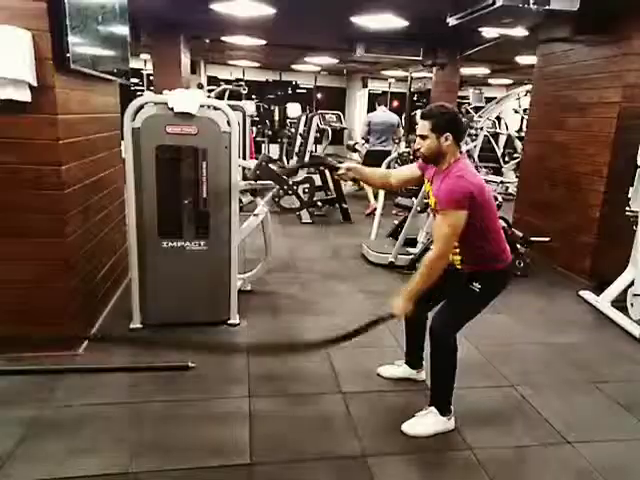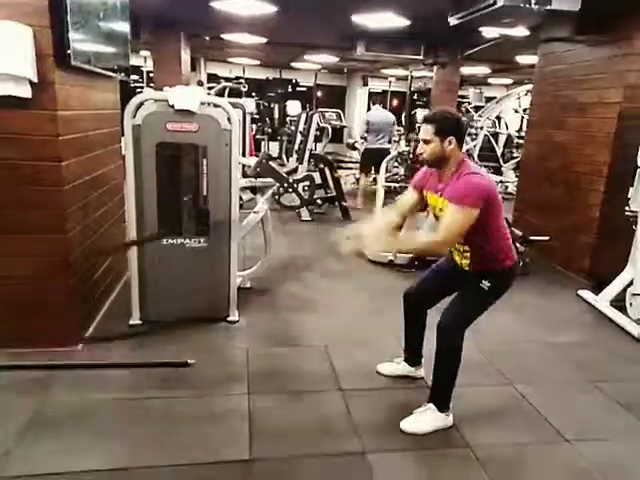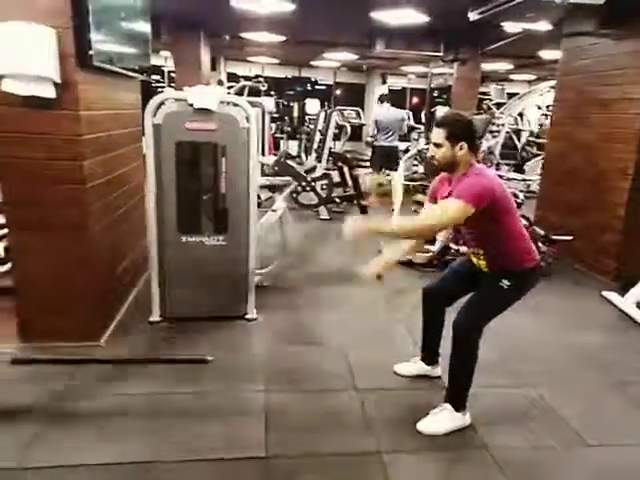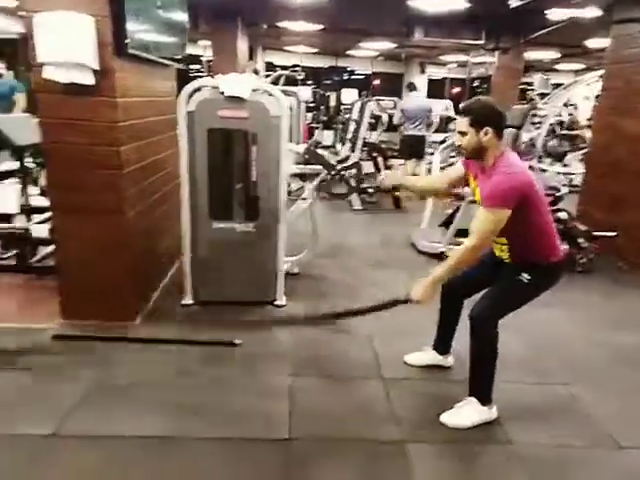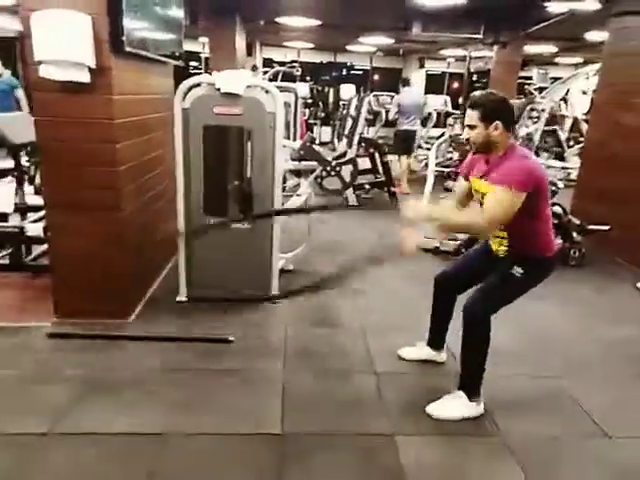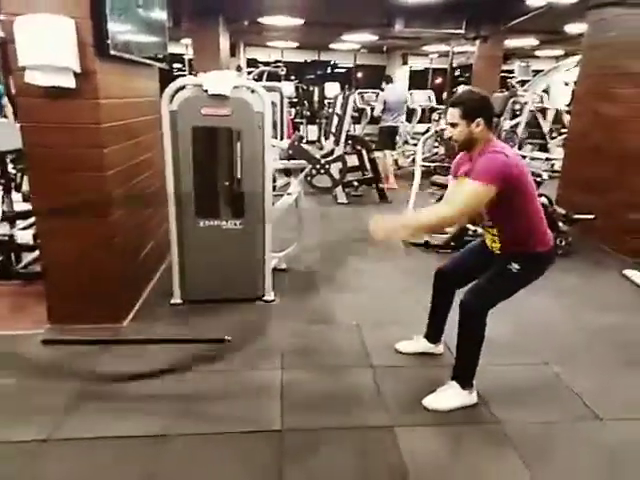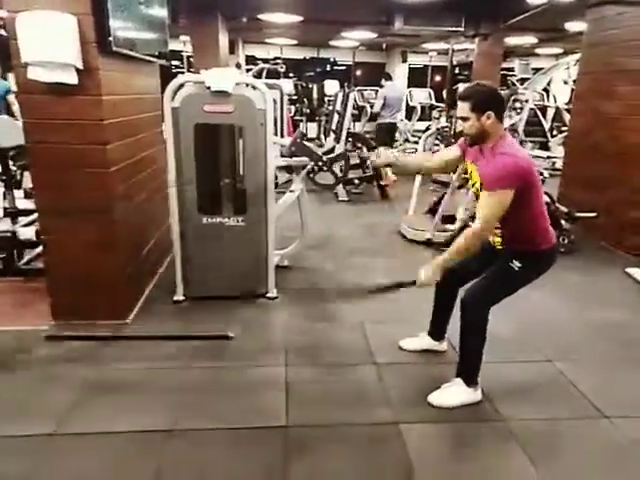
dt=0.3s
person 1, frame 1
left shoulder: (457, 184)
right shoulder: (434, 164)
left elbow: (440, 252)
right elbow: (395, 179)
left wrist: (407, 296)
right wrist: (359, 171)
left hip: (488, 270)
right hip: (462, 260)
left knee: (442, 328)
right knee: (416, 301)
left ankle: (441, 413)
right ankle: (414, 365)
person 1, frame 2
left shoulder: (470, 184)
right shoulder: (429, 174)
left elbow: (443, 240)
right elbow: (398, 211)
left wrist: (388, 241)
right wrist: (363, 232)
left hip: (494, 269)
right hip: (462, 257)
left knee: (450, 325)
right knee: (417, 295)
left ankle: (439, 409)
right ankle: (412, 362)
person 1, frame 3
left shoulder: (478, 184)
right shoulder: (444, 180)
left elbow: (429, 227)
right elbow: (418, 229)
left wrist: (369, 226)
right wrist: (383, 261)
left hip: (515, 269)
right hip: (482, 259)
left knee: (466, 325)
right knee: (433, 294)
left ankle: (456, 410)
right ankle: (429, 362)
person 1, frame 4
left shoulder: (506, 180)
right shoulder: (476, 162)
left elbow: (474, 246)
right elbow: (443, 184)
left wrist: (429, 282)
right wrist: (400, 180)
left hip: (539, 264)
right hip: (505, 252)
left knee: (483, 316)
right knee: (453, 288)
left ankle: (482, 404)
right ankle: (441, 352)
person 1, frame 5
left shoulder: (521, 169)
right shoulder: (476, 159)
left elbow: (484, 222)
right elbow: (456, 203)
left wrist: (428, 214)
right wrist: (420, 233)
left hip: (532, 257)
right hip: (499, 245)
left knee: (477, 309)
right knee: (446, 281)
left ankle: (469, 397)
right ankle: (434, 347)
person 1, frame 6
left shoulder: (497, 163)
right shoulder: (465, 158)
left elbow: (457, 214)
right elbow: (449, 206)
left wrist: (396, 225)
right wrist: (409, 224)
left hip: (530, 252)
right hip: (498, 241)
left knee: (474, 303)
right knee: (445, 276)
left ankle: (463, 387)
right ankle: (432, 340)
person 1, frame 7
left shoulder: (507, 163)
right shoulder: (474, 144)
left elbow: (480, 229)
right elbow: (436, 163)
left wrist: (436, 266)
right wrist: (395, 160)
left hip: (532, 250)
right hip: (502, 239)
left knee: (475, 300)
right knee: (449, 276)
left ankle: (468, 385)
right ankle: (435, 337)
